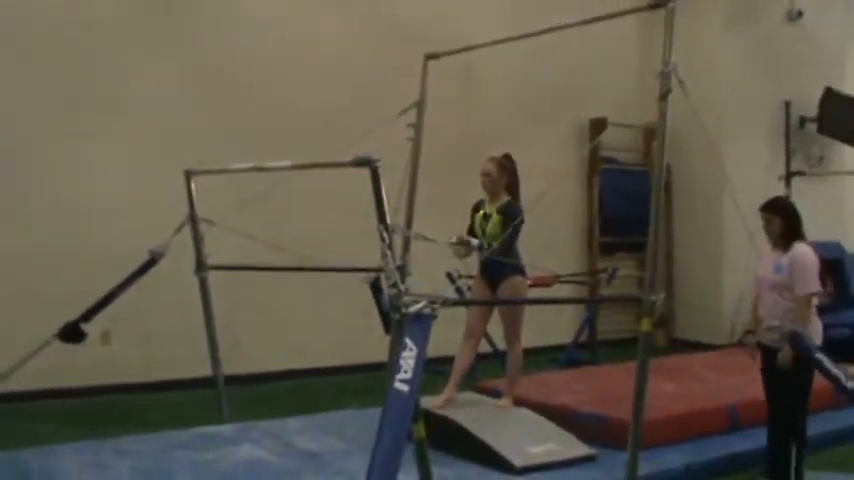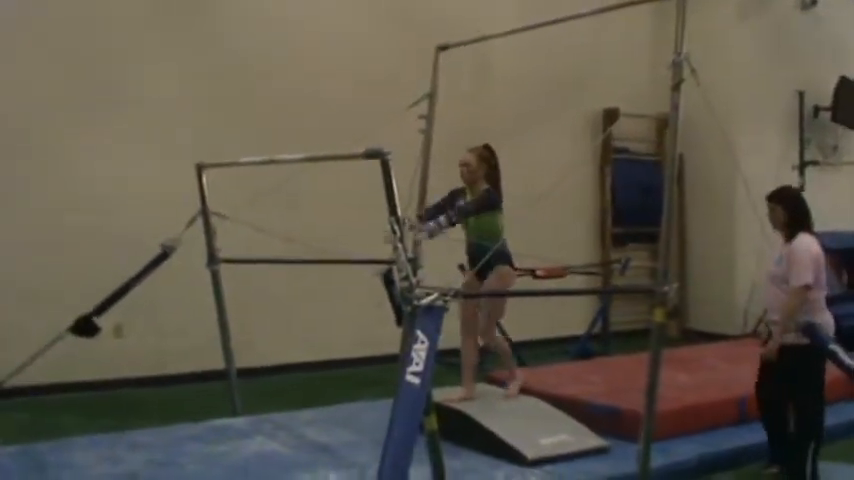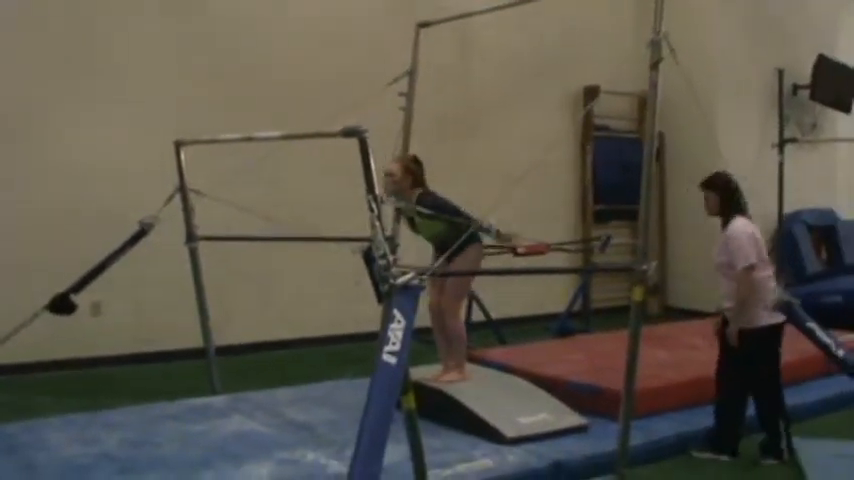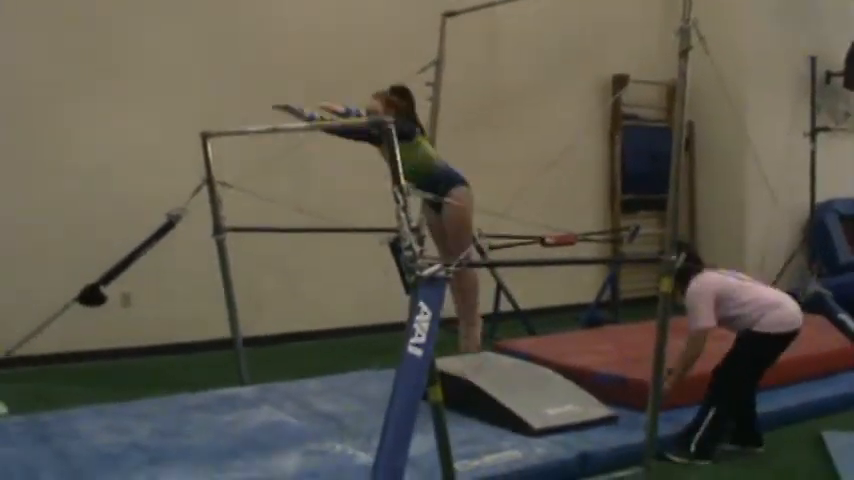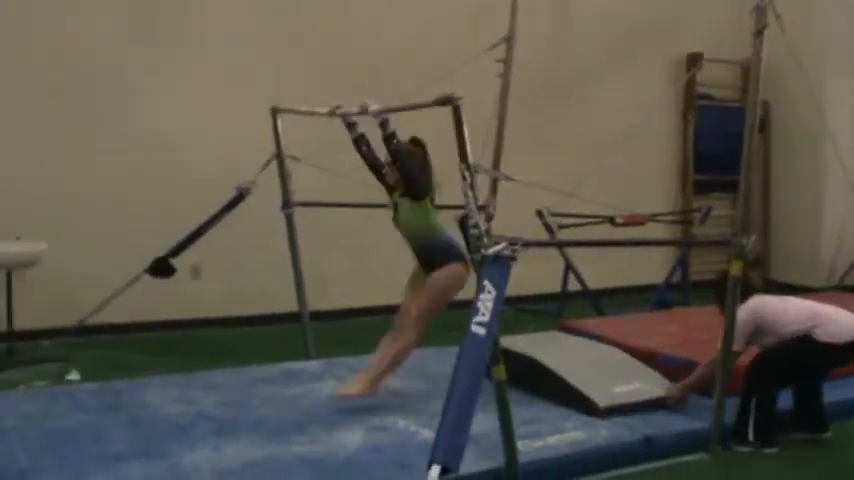
dt=0.5s
person 1, frame 1
left shoulder: (512, 210)
right shoulder: (478, 208)
left elbow: (506, 248)
right elbow: (470, 240)
left wrist: (472, 243)
right wrist: (465, 249)
left hip: (510, 275)
right hip: (485, 274)
left knee: (511, 339)
right knee: (470, 333)
left ankle: (508, 396)
right ankle: (450, 390)
person 1, frame 2
left shoulder: (490, 197)
right shoulder: (459, 194)
left elbow: (459, 215)
right elbow: (437, 209)
left wrist: (428, 230)
left hip: (498, 265)
right hip: (475, 266)
left knee: (485, 330)
right knee: (467, 328)
left ankle: (515, 375)
right ankle: (468, 387)
person 1, frame 3
left shoulder: (429, 201)
right shoulder: (402, 204)
left elbow: (467, 219)
left wrist: (497, 235)
left hip: (467, 250)
right hip: (445, 251)
left knee: (450, 307)
right knee: (435, 306)
left ankle: (459, 368)
right ankle: (448, 367)
person 1, frame 4
left shoulder: (405, 130)
right shoulder: (382, 137)
left elbow: (370, 122)
right elbow: (347, 130)
left wrist: (341, 111)
right wrist: (311, 117)
left hip: (453, 191)
right hip: (432, 199)
left knee: (461, 264)
right knee: (449, 264)
left ankle: (472, 323)
right ankle: (467, 323)
person 1, frame 5
left shoulder: (415, 190)
right shoulder: (396, 190)
left elbow: (396, 155)
right elbow: (369, 156)
left wrist: (379, 116)
right wrist: (350, 123)
left hip: (451, 262)
right hip: (430, 263)
left knee: (412, 321)
right knee: (404, 320)
left ankle: (369, 380)
right ankle: (367, 376)
person 2, frame 1
left shoulder: (801, 255)
right shoulder: (770, 254)
left elbow: (804, 305)
left wrist: (791, 347)
right wrist: (753, 331)
right hip: (771, 344)
left knee: (791, 412)
right knee: (776, 411)
person 2, frame 2
left shoulder: (803, 246)
right shoulder: (789, 244)
left elbow: (798, 297)
left wrist: (777, 338)
right wrist: (771, 331)
left hip: (805, 341)
right hip: (785, 338)
left knee: (806, 407)
right knee: (767, 397)
person 2, frame 3
left shoulder: (738, 231)
right shoulder: (730, 228)
left elbow: (747, 281)
left wrist: (732, 323)
right wrist: (726, 320)
left hip: (759, 321)
right hip: (742, 319)
left knee: (763, 386)
right knee: (728, 382)
left ankle: (778, 447)
right ankle: (723, 444)
person 2, frame 4
left shoulder: (697, 289)
right shoulder: (708, 279)
left elbow: (695, 344)
right elbow: (697, 339)
left wrist: (673, 381)
right wrist: (676, 370)
left hip: (775, 323)
right hip: (787, 317)
left knee: (724, 382)
right knee: (739, 380)
left ankle: (694, 449)
right ankle: (746, 437)
person 2, frame 5
left shoulder: (744, 314)
right shoulder: (760, 304)
left elbow: (718, 363)
left wrist: (684, 387)
left hip: (833, 338)
left knee: (761, 370)
right knee: (805, 363)
left ankle: (758, 438)
right ankle: (813, 424)
